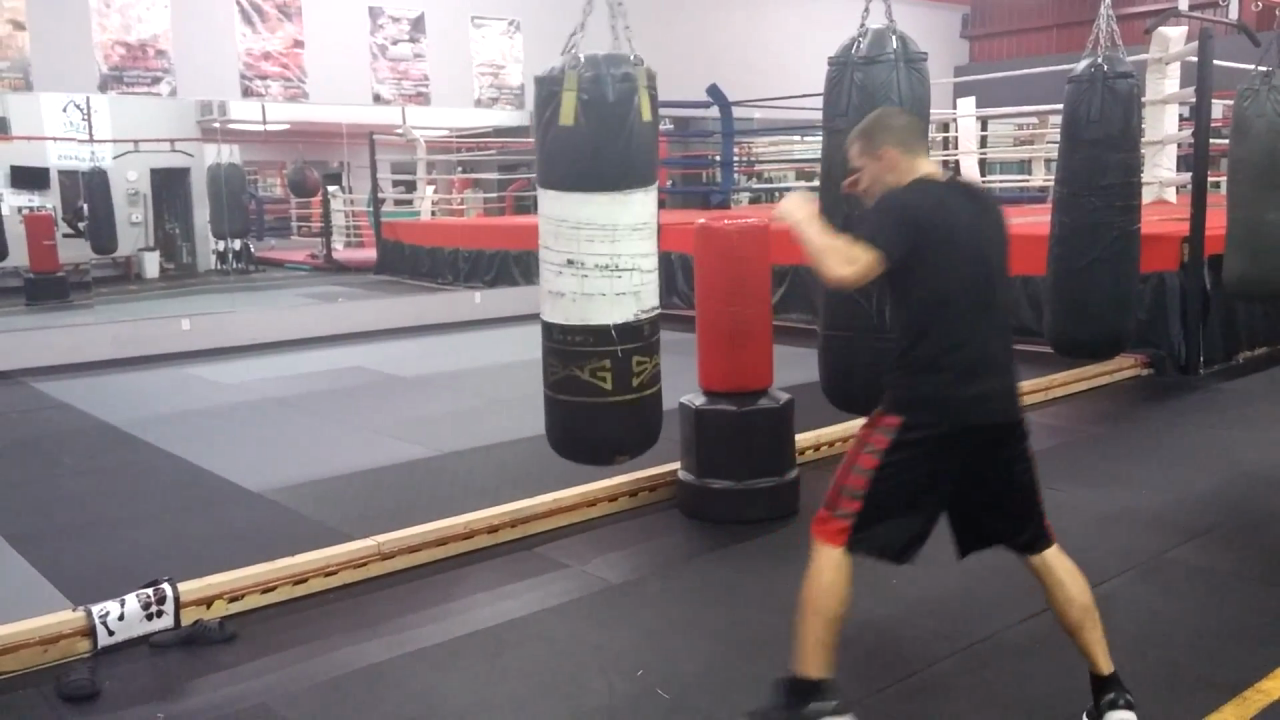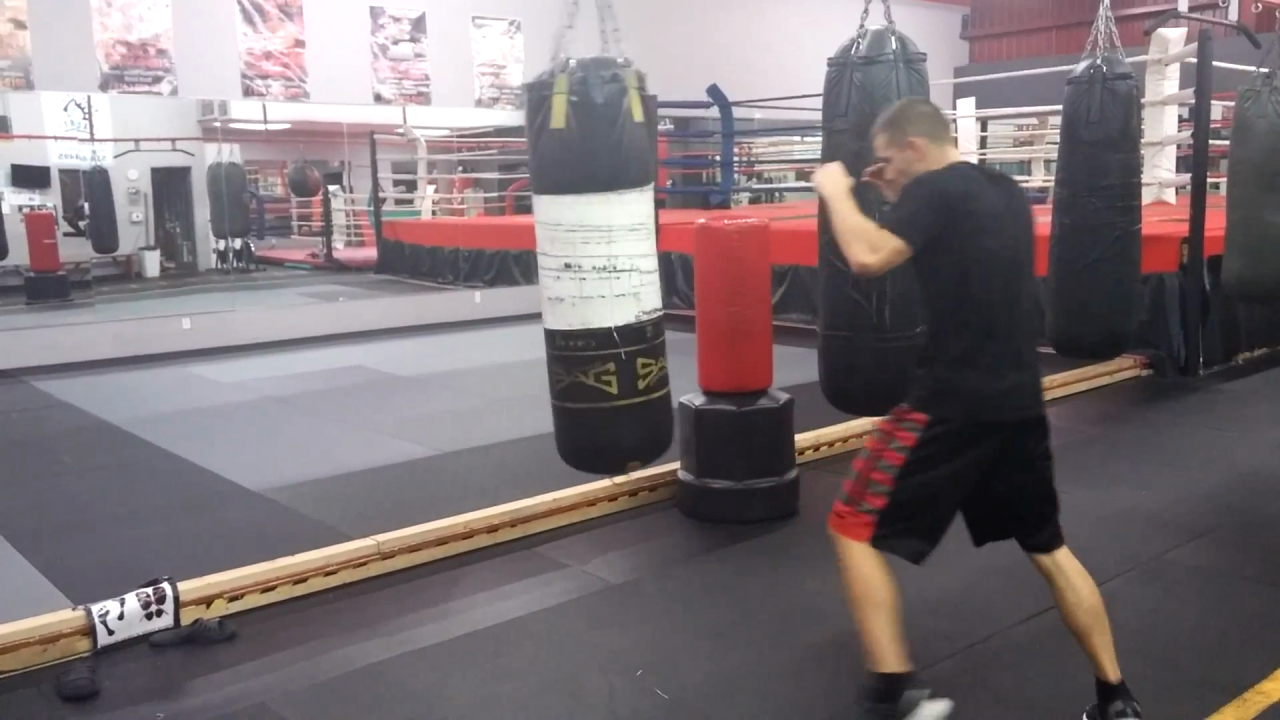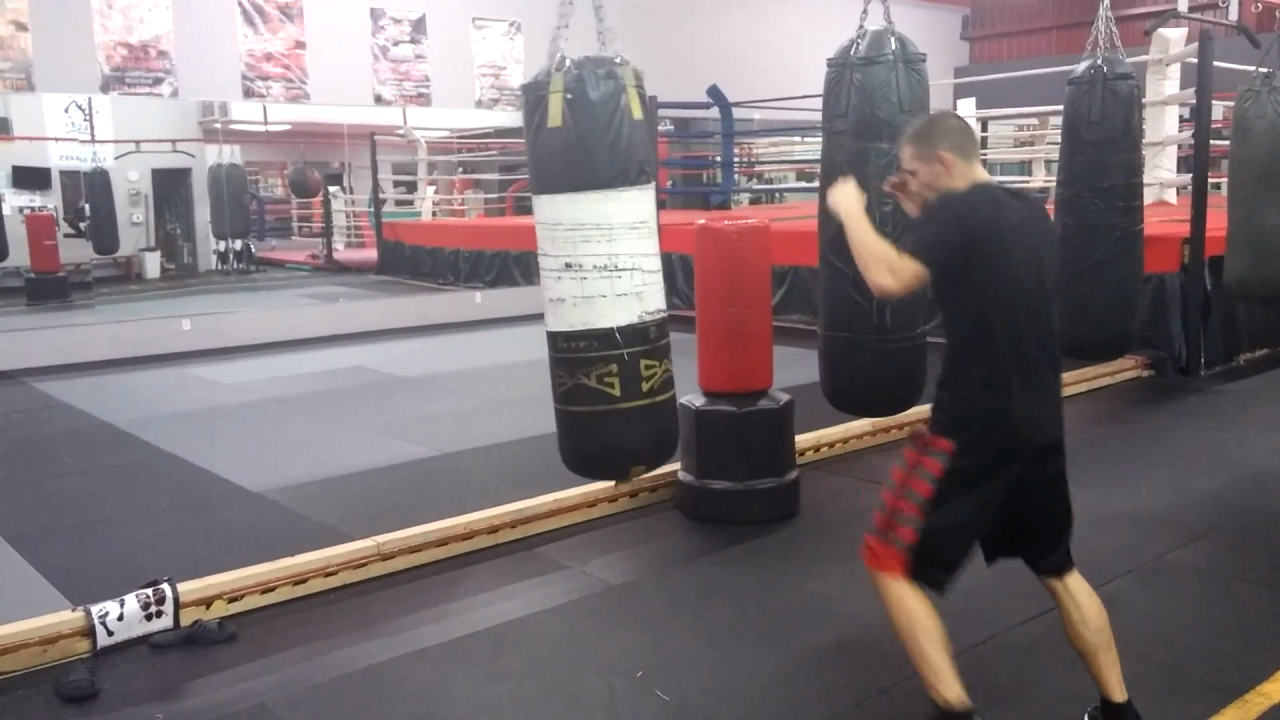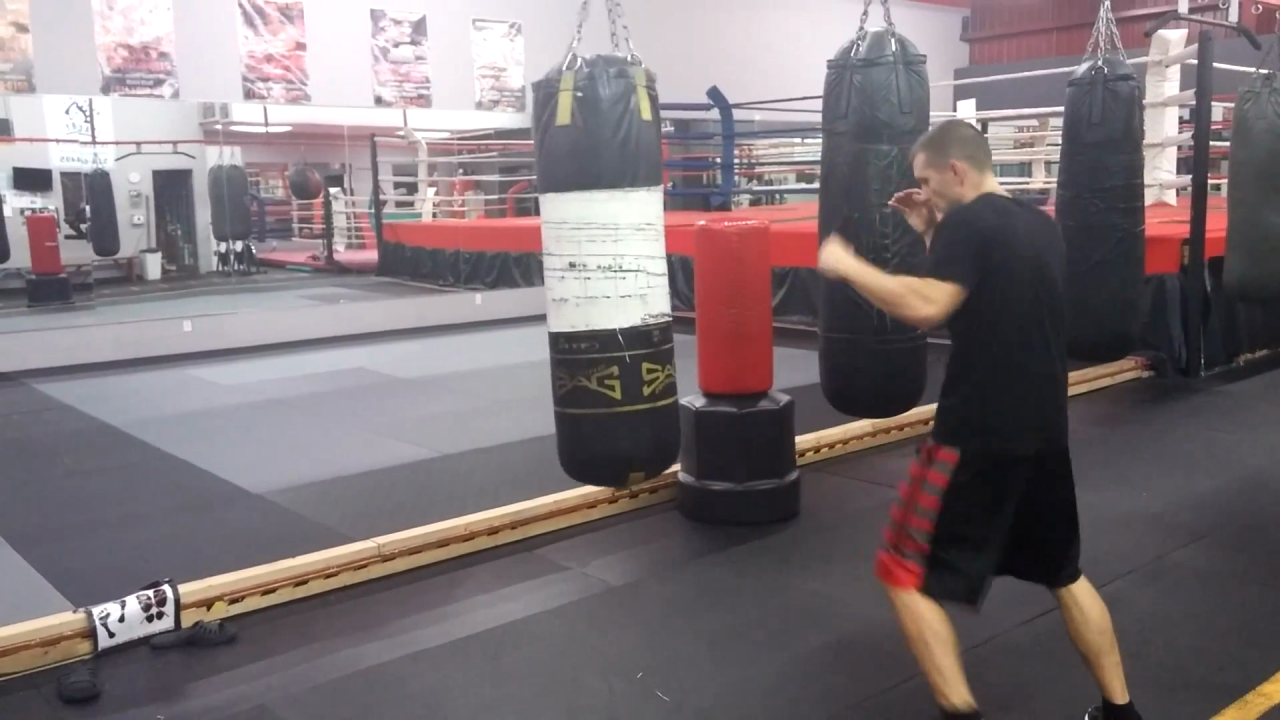
dt=0.1s
person 1, frame 1
left shoulder: (904, 205)
right shoulder: (983, 206)
left elbow: (846, 268)
left wrist: (801, 216)
left hip: (924, 409)
right hip: (996, 408)
left knee: (832, 536)
right knee: (1037, 546)
person 1, frame 2
left shoulder: (935, 190)
right shoulder: (1006, 194)
left elbow: (869, 255)
left wrist: (836, 190)
right wrist: (902, 199)
left hip: (950, 402)
right hip: (1019, 403)
left knee: (854, 527)
right knee: (1047, 549)
person 1, frame 3
left shoulder: (959, 211)
right shoulder: (1031, 213)
left elbow: (889, 280)
left wrist: (849, 208)
right wrist: (923, 215)
left hip: (972, 428)
right hip: (1040, 427)
left knee: (891, 564)
right knee: (1056, 570)
person 1, frame 4
left shoulder: (971, 224)
right shoulder: (1039, 226)
left elbow: (928, 306)
left wrist: (847, 264)
right wrist: (933, 228)
left hip: (977, 437)
right hip: (1044, 433)
left knee: (904, 577)
right knee: (1064, 576)
